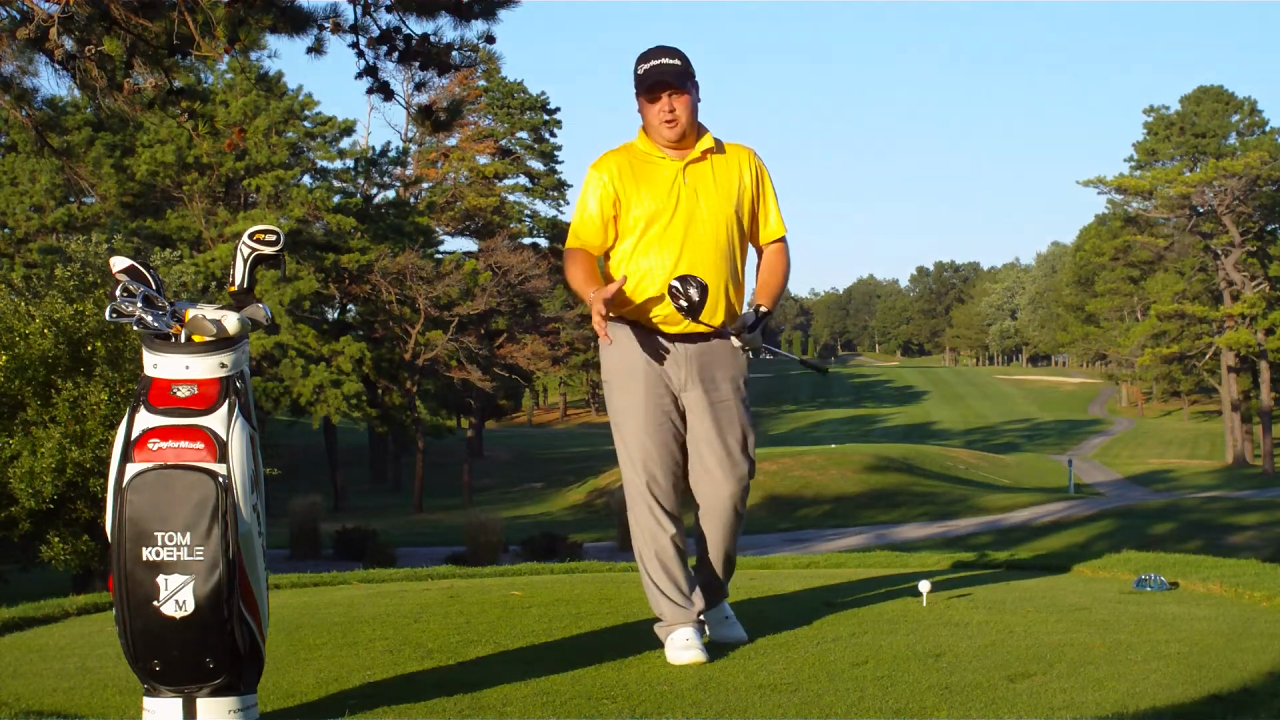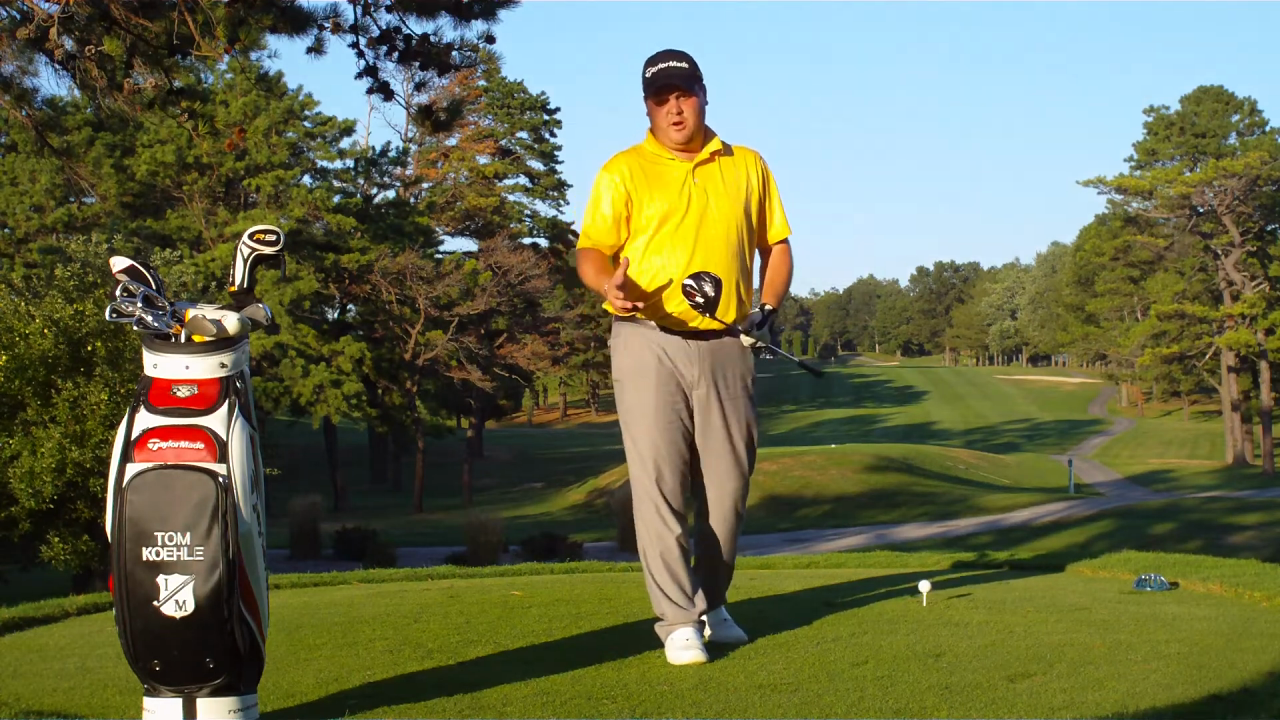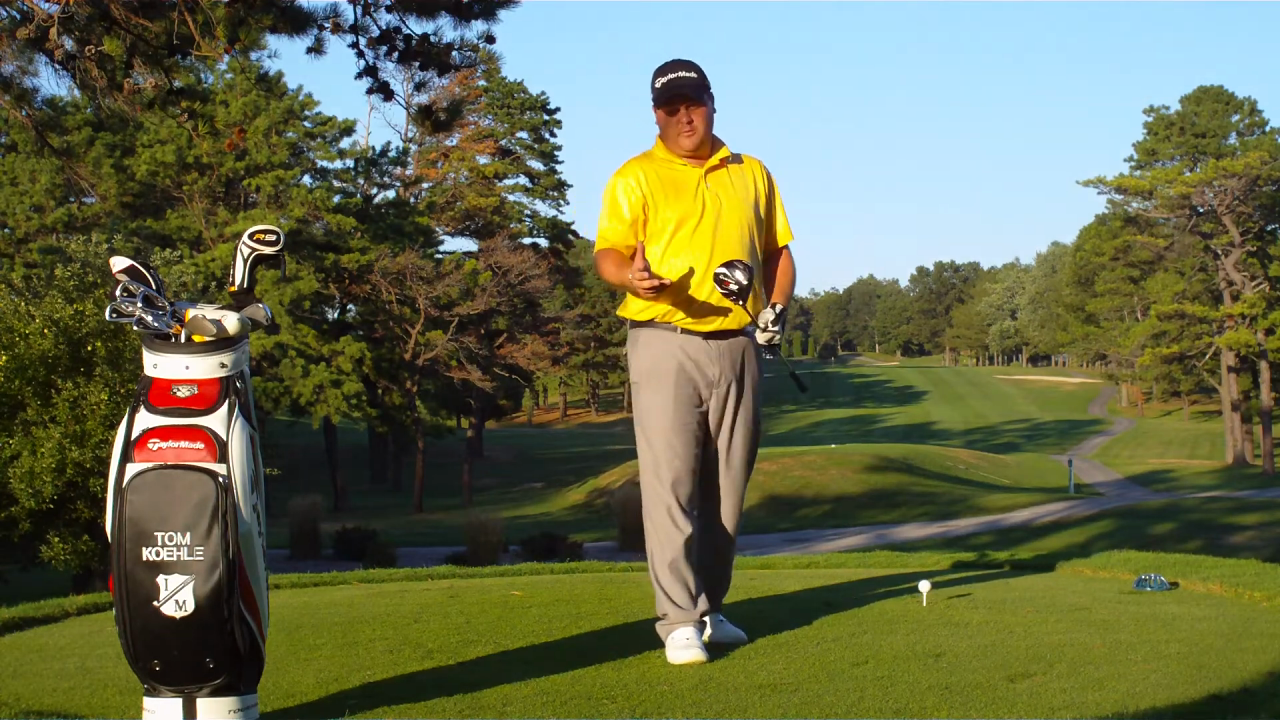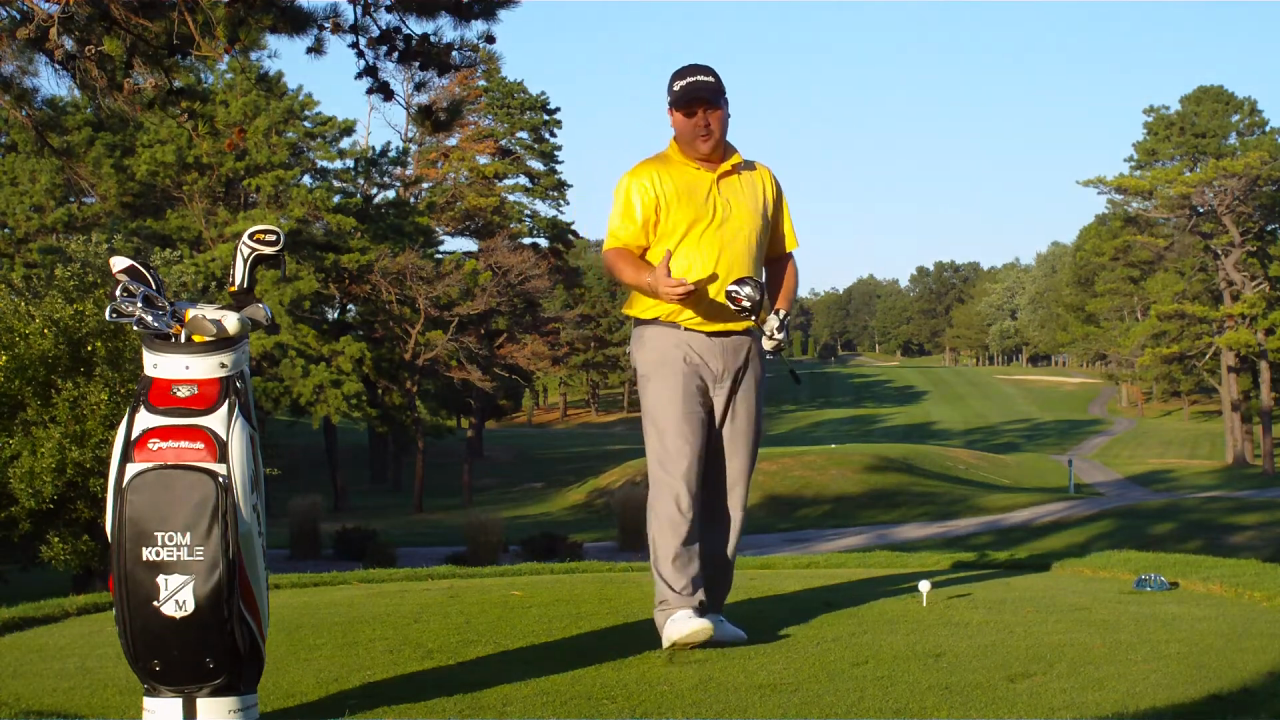
dt=0.4s
person 1, frame 1
left shoulder: (743, 165)
right shoulder: (612, 170)
left elbow: (773, 244)
right elbow: (580, 250)
left wrist: (761, 310)
right wrist: (596, 294)
left hip: (718, 348)
right hip: (638, 347)
left knee: (727, 483)
right knee: (653, 487)
left ankle: (712, 598)
right ankle: (677, 620)
person 1, frame 2
left shoulder: (749, 167)
right shoulder: (623, 170)
left elbow: (776, 245)
right elbow: (591, 249)
left wrist: (767, 307)
right wrist: (609, 285)
left hip: (728, 346)
right hip: (650, 343)
left knee: (727, 485)
right knee: (660, 482)
left ankle: (710, 604)
right ankle: (678, 620)
person 1, frame 3
left shoulder: (752, 174)
right shoulder: (635, 177)
left elbow: (777, 250)
right elbow: (607, 252)
left wrist: (777, 307)
right wrist: (633, 276)
left hip: (738, 347)
right hip: (666, 344)
left knee: (726, 486)
right knee: (670, 481)
left ankle: (709, 607)
right ankle: (679, 621)
person 1, frame 4
left shoulder: (761, 180)
right shoulder: (648, 178)
left elbow: (782, 258)
right elbow: (616, 254)
left wrist: (781, 311)
right wrist: (659, 281)
left hip: (740, 345)
right hip: (669, 339)
left knee: (728, 481)
right knee: (676, 467)
left ankle: (709, 606)
right ankle: (675, 605)
